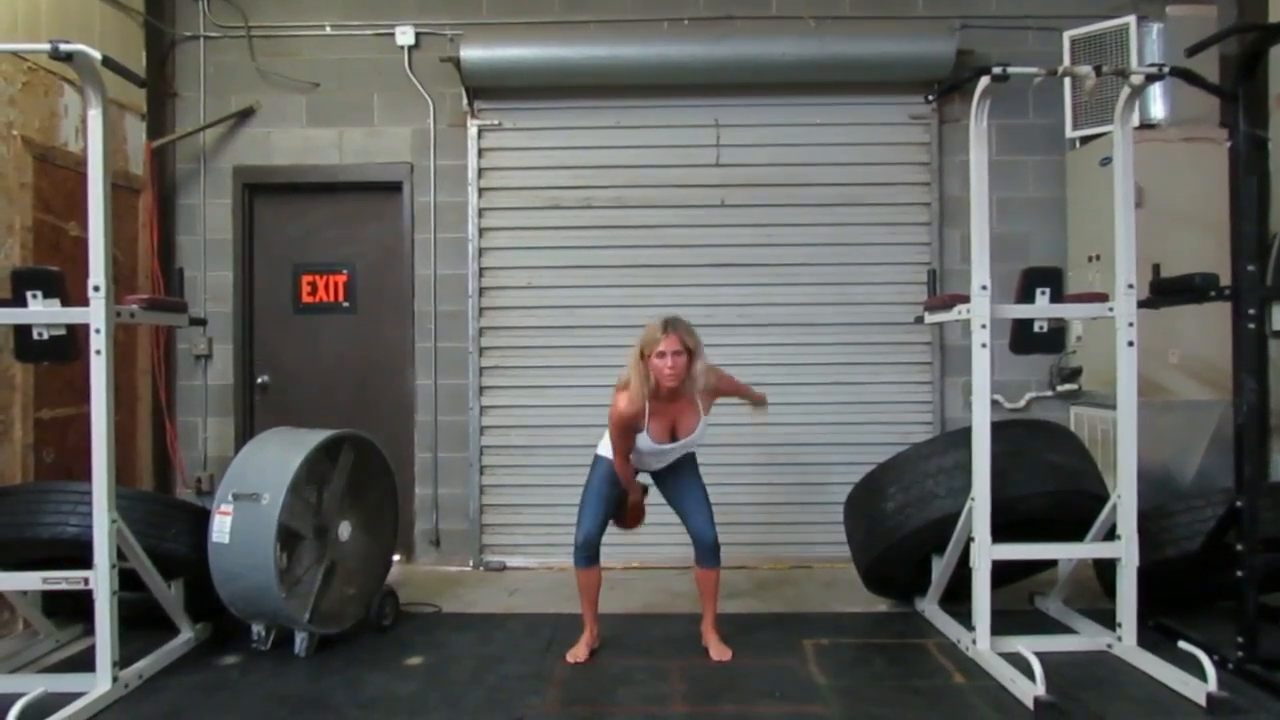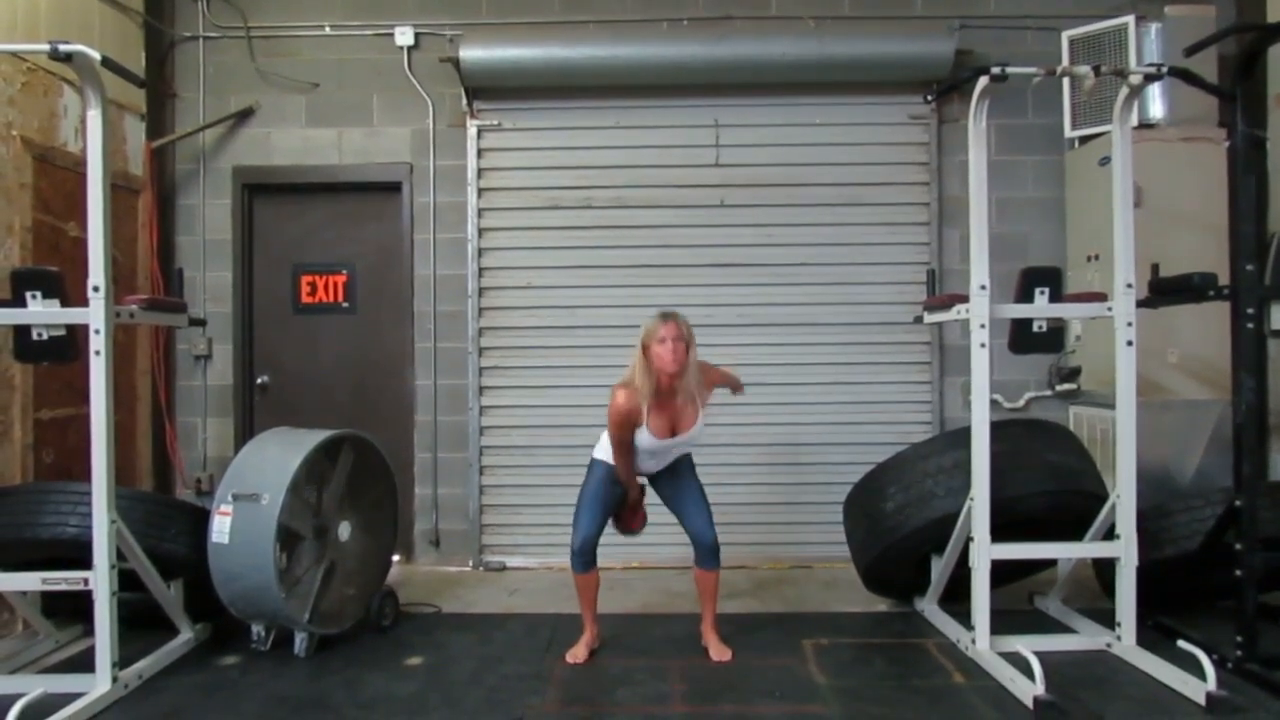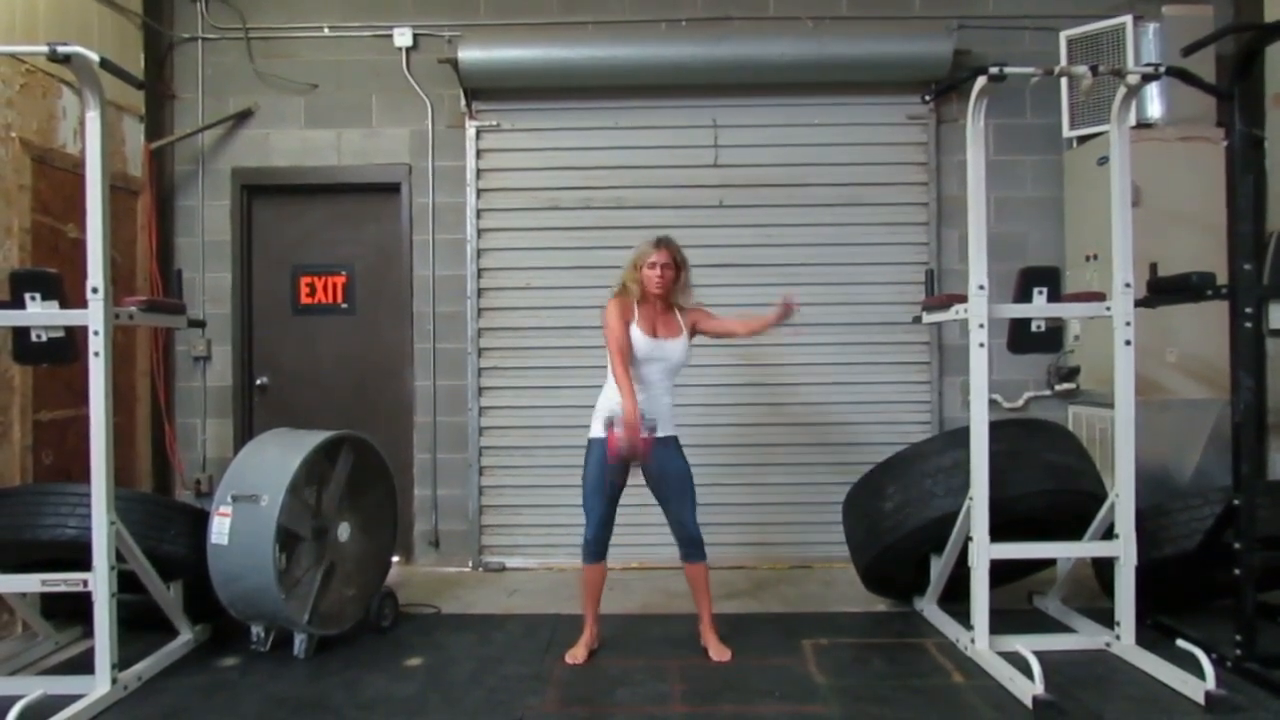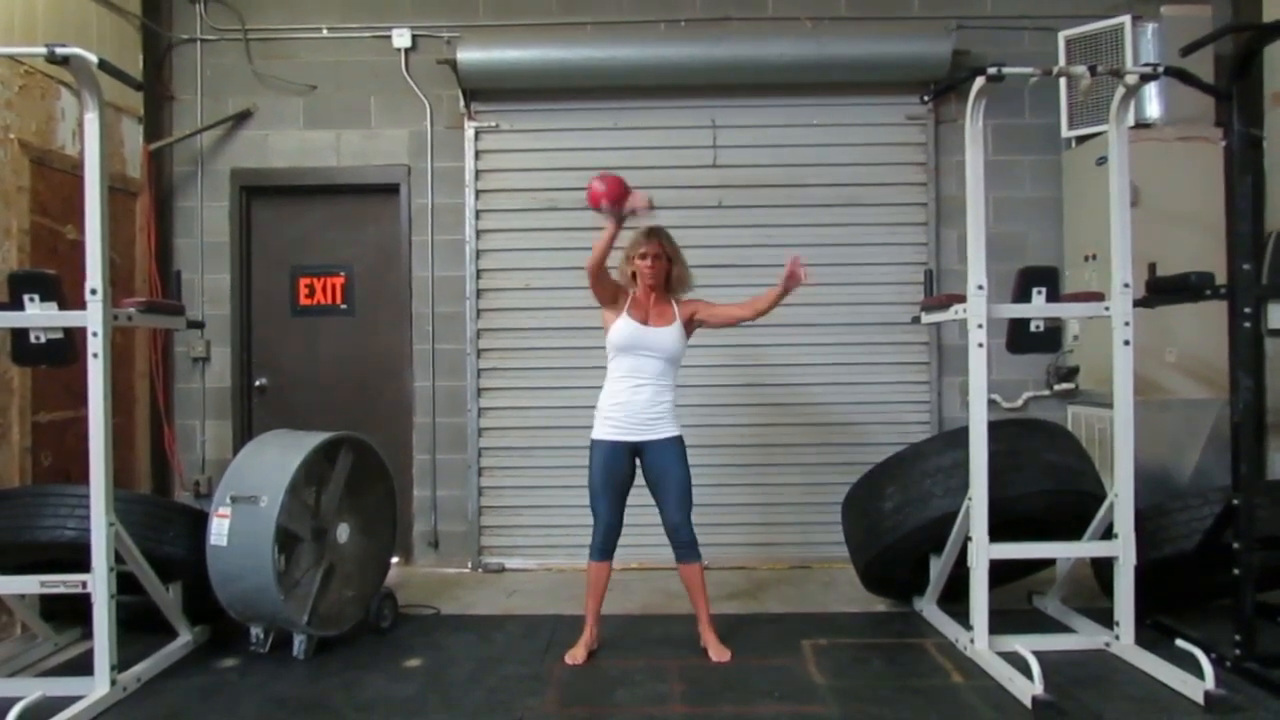
dt=0.3s
person 1, frame 1
left shoulder: (710, 383)
right shoulder: (628, 402)
left elbow: (739, 388)
right elbow: (621, 457)
left wrist: (755, 397)
right wrist: (633, 491)
left hip: (675, 462)
right hip: (618, 459)
left knee: (706, 538)
right knee: (586, 539)
left ankle: (709, 630)
right ankle: (589, 632)
person 1, frame 2
left shoulder: (701, 378)
right shoulder: (626, 399)
left elbow: (725, 378)
right elbow: (622, 457)
left wrist: (736, 382)
right wrist: (631, 489)
left hip: (673, 463)
right hip: (614, 464)
left knee: (706, 540)
right knee: (583, 542)
left ankle: (709, 631)
right ankle: (590, 632)
person 1, frame 3
left shoulder: (687, 317)
right shoulder: (620, 308)
left elbow: (740, 328)
right elbow: (618, 364)
left wrist: (778, 315)
right wrist: (629, 408)
left hip: (661, 435)
right hip: (610, 432)
left knee: (688, 531)
right knee: (597, 535)
left ankle: (707, 630)
right ankle: (589, 632)
person 1, frame 4
left shoulder: (685, 311)
right shoulder: (615, 299)
left elbow: (746, 311)
right elbow: (592, 269)
left wrist: (784, 289)
right wrist: (614, 224)
left hip: (663, 435)
right hip: (611, 433)
left knee: (681, 530)
right knee: (605, 533)
left ankle: (707, 630)
right ankle: (589, 633)
